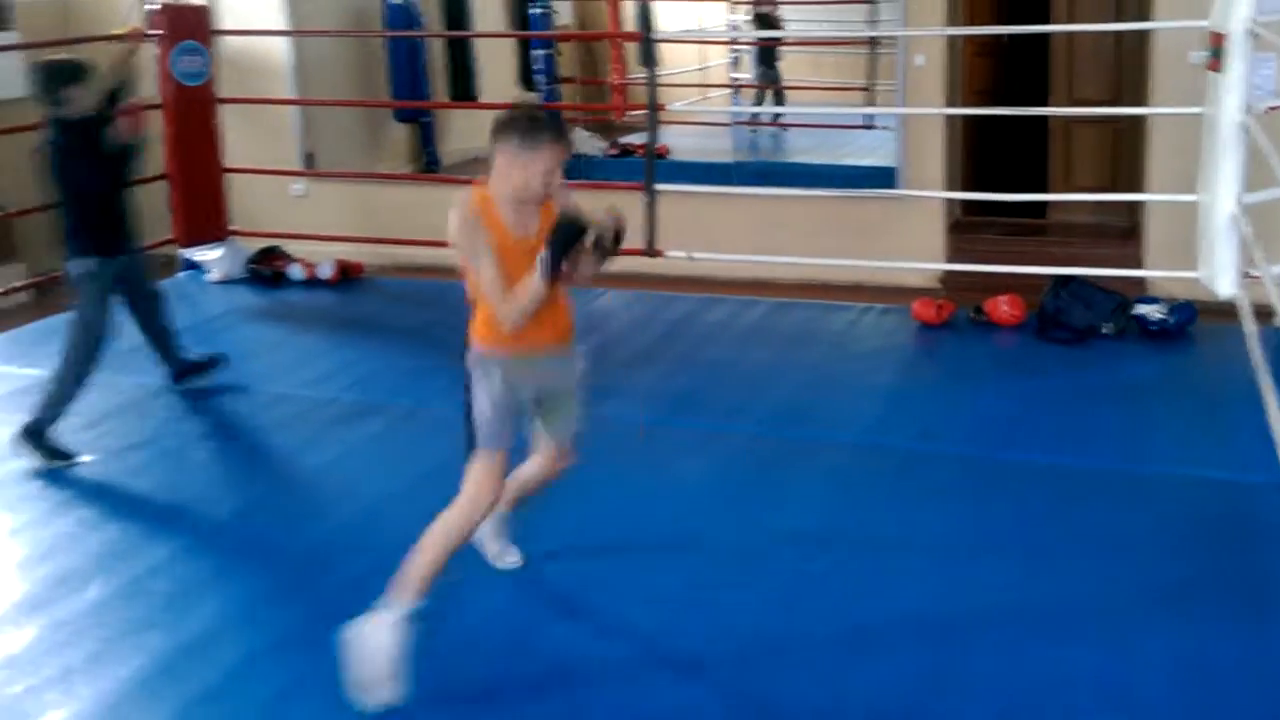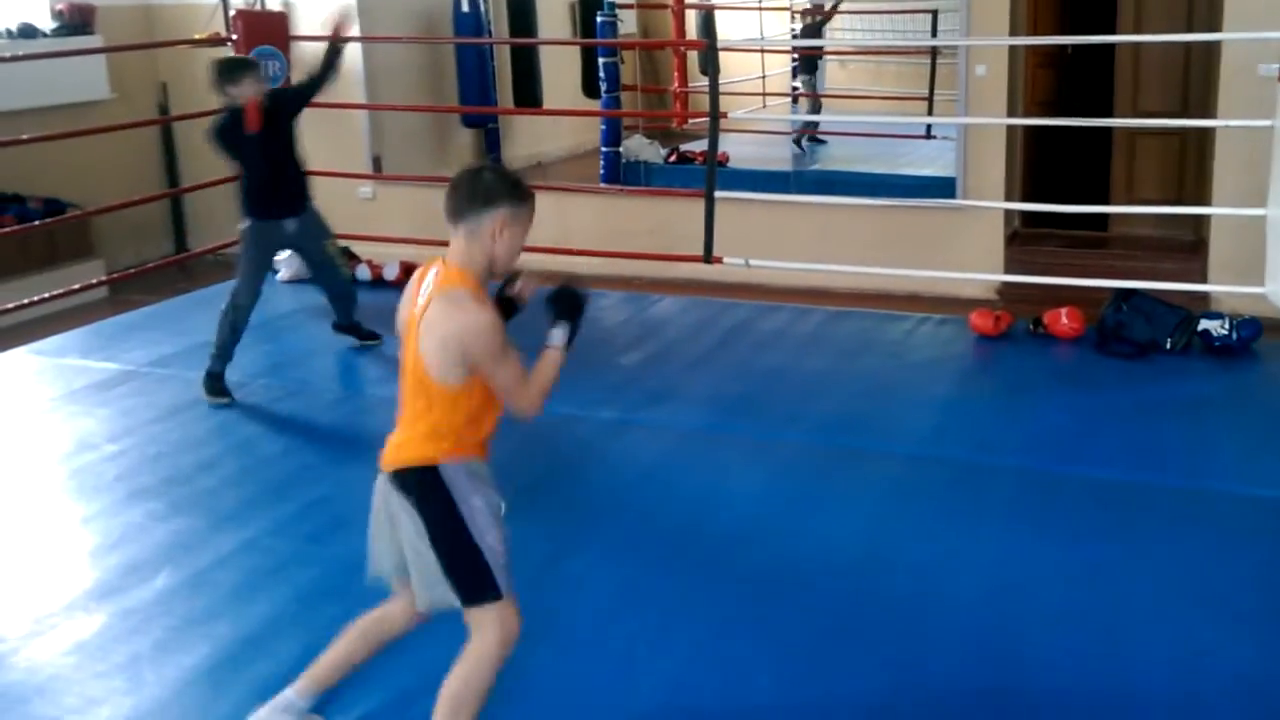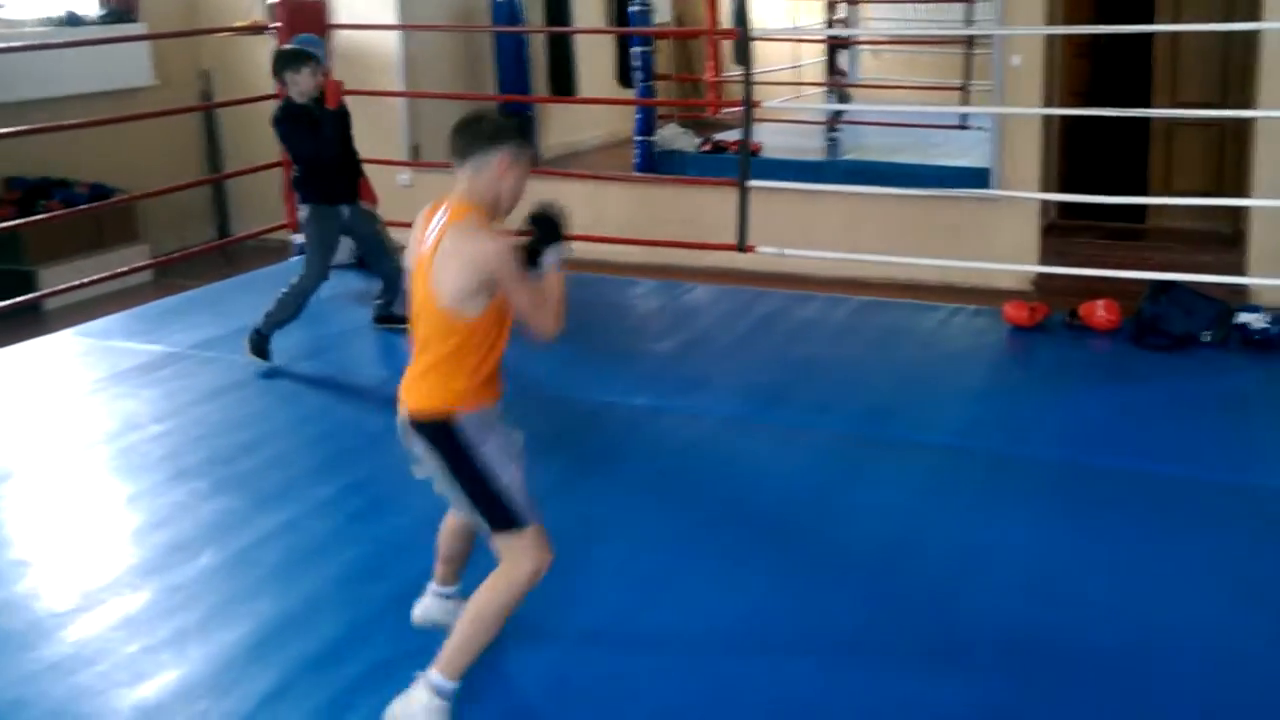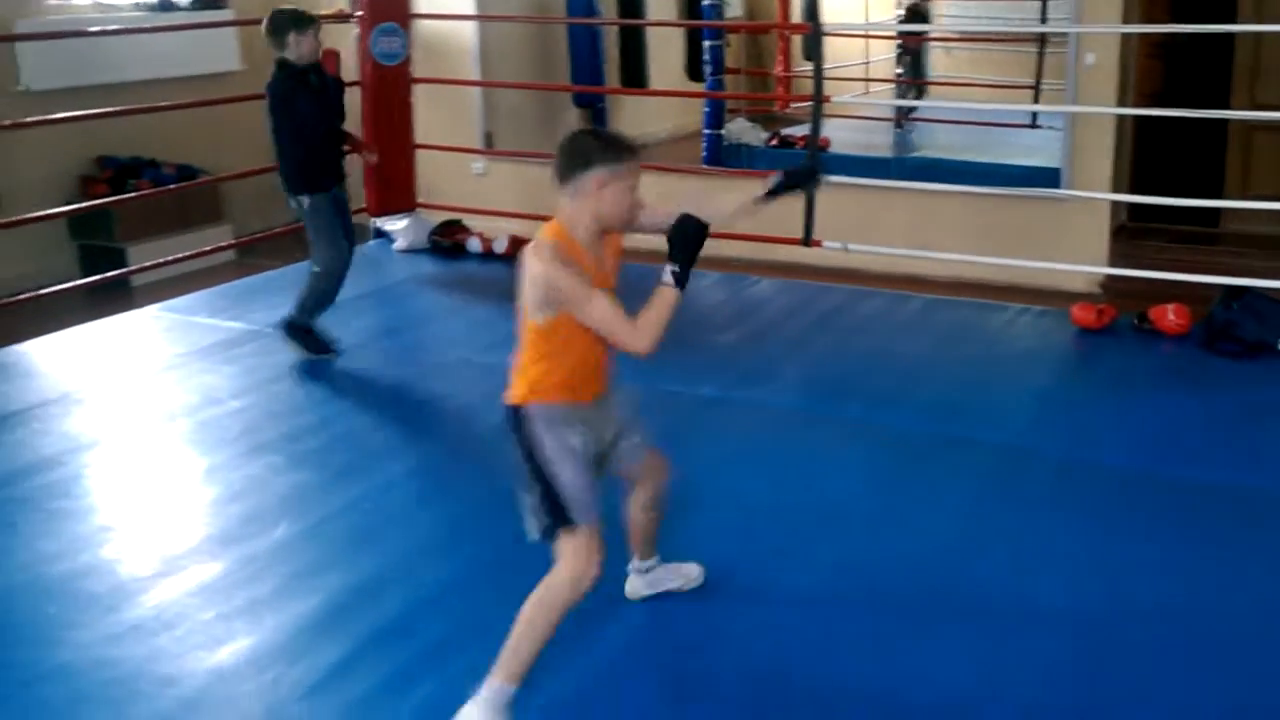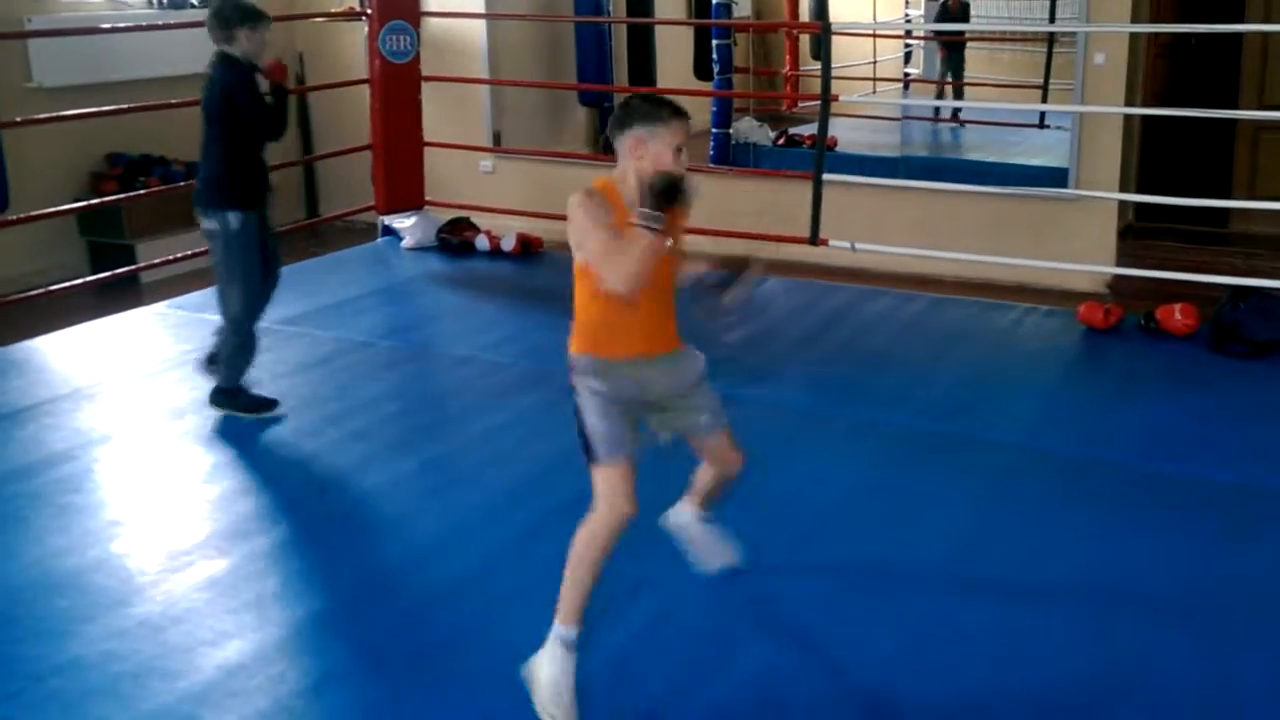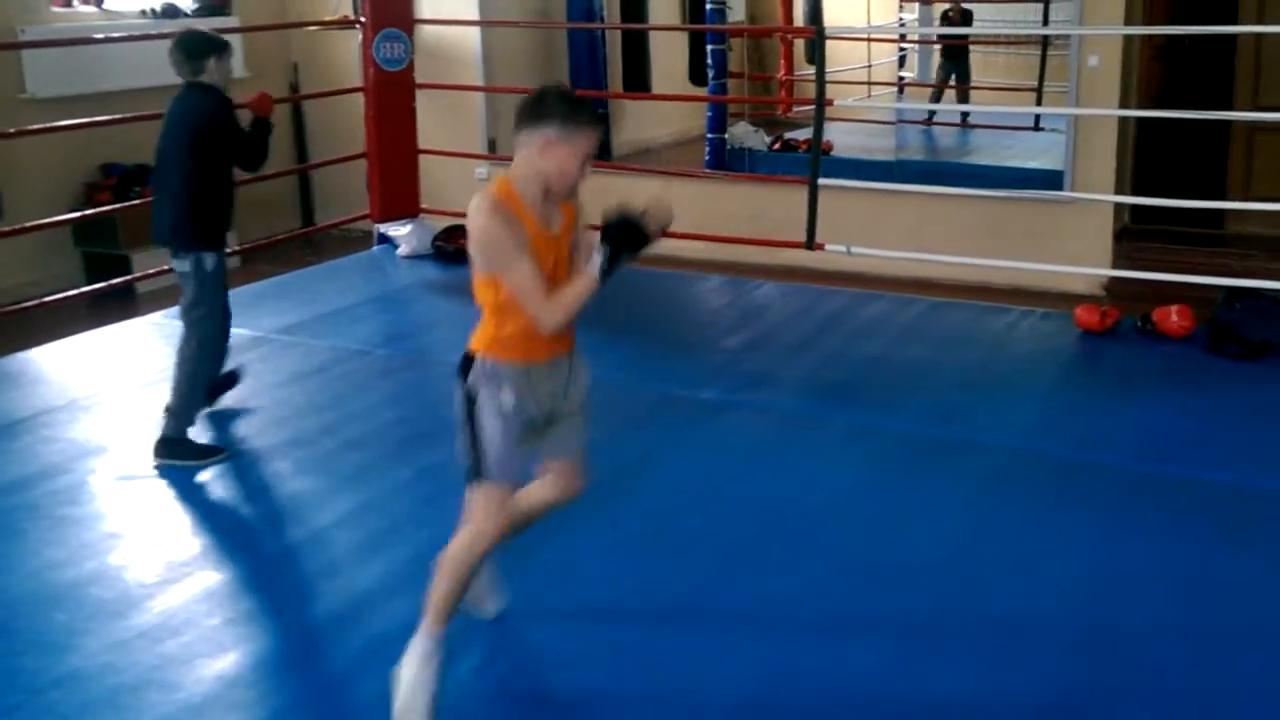
dt=0.5s
person 1, frame 1
left shoulder: (552, 203)
right shoulder: (469, 219)
left elbow: (582, 270)
right elbow: (509, 317)
left wrist: (598, 239)
right wrist: (551, 261)
left hip: (556, 355)
right hip: (502, 362)
left knee: (557, 457)
right knee: (477, 501)
left ankle: (494, 523)
right ankle: (386, 623)
person 1, frame 2
left shoulder: (430, 280)
right shoulder: (473, 318)
right elbow: (525, 404)
right wrist: (562, 331)
left hip: (406, 467)
right hip: (440, 475)
left knee: (410, 605)
right knee: (497, 629)
person 1, frame 3
left shoulder: (434, 218)
right shoulder: (481, 246)
right elbow: (547, 326)
left wrist: (515, 258)
right wrist: (550, 252)
left hip: (423, 404)
right hip: (455, 416)
left knee: (476, 503)
right knee: (527, 559)
left ankle: (440, 599)
person 1, frame 4
left shoulder: (611, 226)
right shoulder: (549, 263)
left elbow: (697, 222)
right elbow: (639, 339)
left wrist: (773, 190)
right wrist: (679, 267)
left hip: (594, 400)
right hip: (547, 416)
left knee: (654, 476)
right knee: (579, 569)
left ankle: (644, 569)
person 1, frame 5
left shoulder: (664, 203)
right shoulder: (589, 203)
right elbow: (620, 284)
right wrist: (650, 213)
left hip: (667, 360)
right hip: (602, 372)
left knee: (727, 460)
right knee: (615, 508)
left ankle: (690, 515)
right ankle: (556, 653)
person 1, frame 6
left shoulder: (559, 199)
right shoulder: (493, 215)
left elbow: (577, 269)
right elbow: (547, 315)
left wrist: (632, 240)
right wrist: (607, 254)
left hip: (557, 367)
right hip: (501, 373)
left knee: (565, 482)
right knee: (485, 520)
left ankle: (470, 558)
right ankle: (422, 652)
person 2, frame 1
left shoulder: (80, 127)
right shoulder: (68, 141)
left elbow: (106, 105)
right elbow: (108, 183)
left wrist: (120, 71)
right wrist: (128, 143)
left hip: (115, 244)
right hip: (92, 253)
left knee: (148, 302)
right knee: (87, 341)
left ankle: (177, 365)
right ankle: (38, 428)
person 2, frame 2
left shoulder: (275, 103)
right shoulder: (226, 129)
left elbow: (316, 82)
right elbow: (261, 171)
left wrist: (335, 45)
right wrist: (254, 130)
left hip: (299, 214)
right hip: (262, 222)
left knee: (335, 275)
right knee: (245, 294)
left ankle: (346, 322)
right ankle: (216, 371)
person 2, frame 3
left shoulder: (325, 102)
right shoulder: (285, 119)
right elbow: (324, 152)
left wrist: (361, 180)
right wrist: (332, 111)
left hip: (351, 201)
right hip: (319, 205)
left knee: (386, 260)
right knee: (313, 275)
left ankle: (385, 312)
right ankle: (263, 332)
person 2, frame 4
left shoulder: (311, 74)
right shoulder: (285, 84)
right elbow: (328, 120)
left wrist: (350, 140)
right wrist: (334, 80)
left hip: (330, 178)
right hip: (309, 186)
left knee: (340, 252)
right knee: (333, 260)
left ankle: (306, 320)
right ankle: (298, 322)
person 2, frame 5
left shoulder: (231, 75)
right shoulder: (232, 80)
right elbow: (272, 128)
right wrist: (279, 86)
left hip: (240, 197)
right hip: (229, 204)
left knee: (264, 276)
right knee: (242, 295)
left ankle: (224, 356)
right ankle: (227, 388)
person 2, frame 6
left shoulder: (184, 105)
right shoulder: (213, 107)
right elbow: (251, 158)
right wrist: (262, 118)
left hip: (179, 227)
right hip: (197, 236)
left knee: (213, 317)
right knee: (202, 332)
left ankle: (210, 382)
right ankle: (173, 437)
